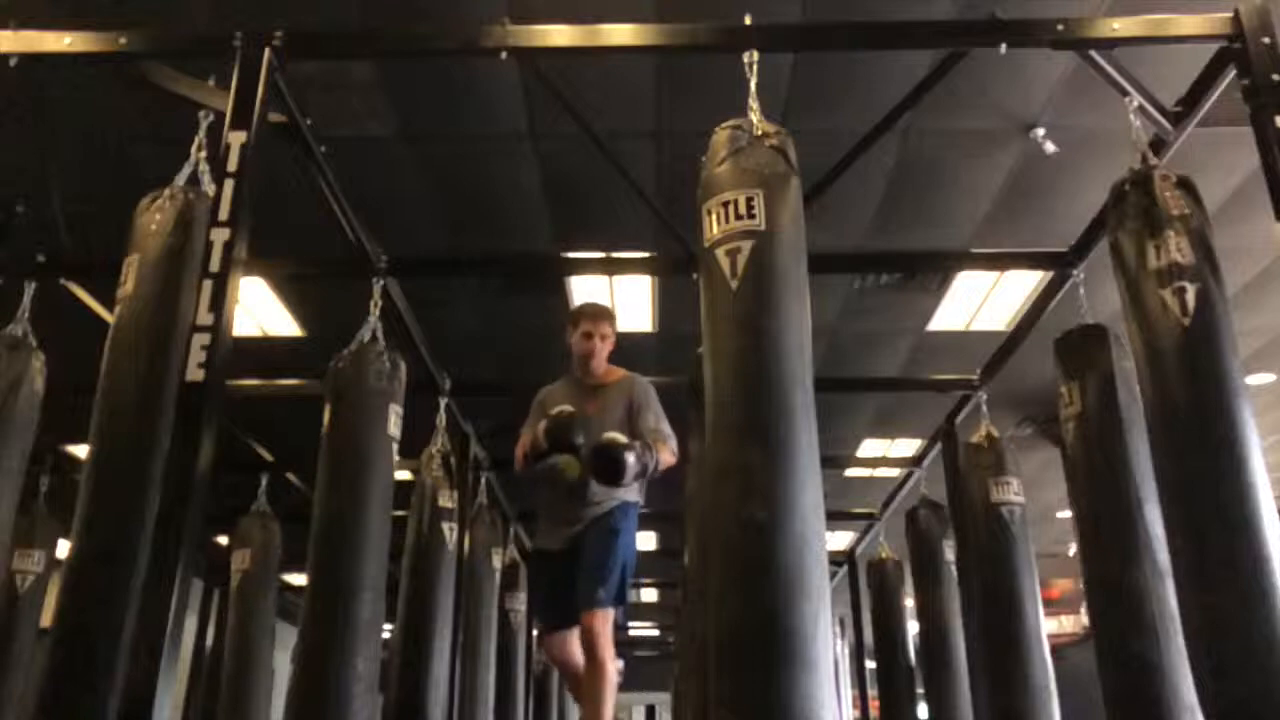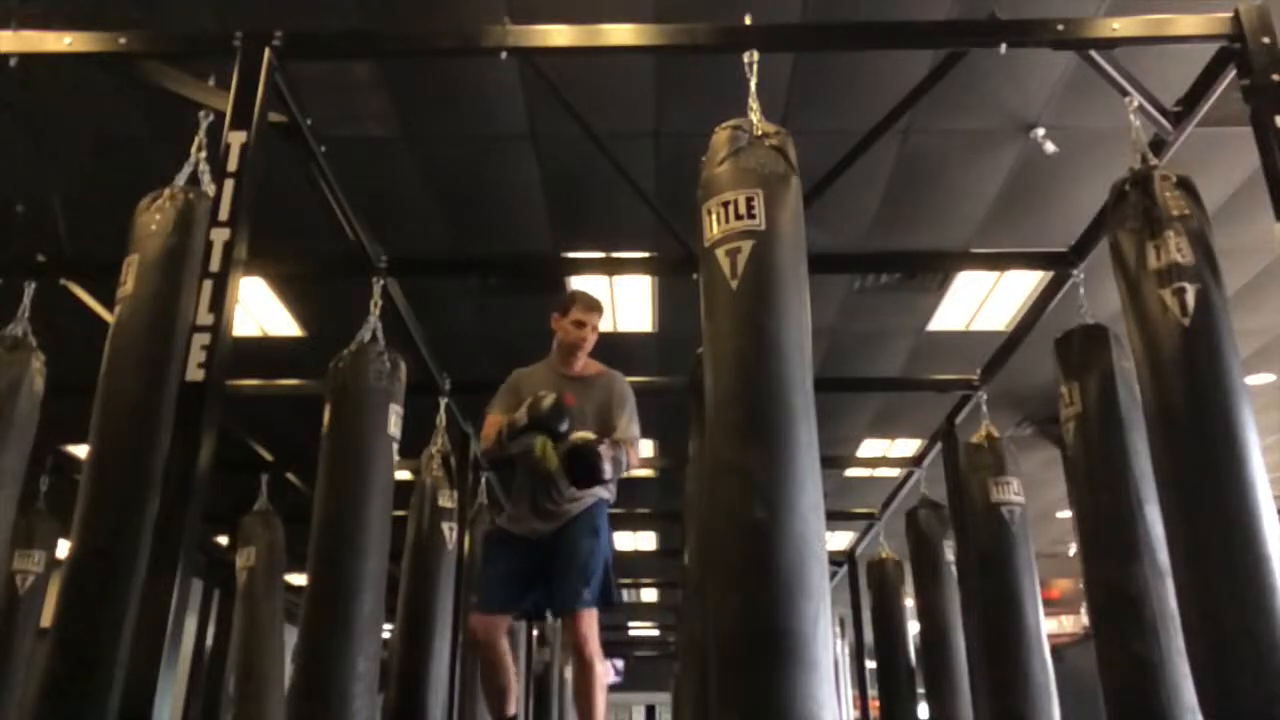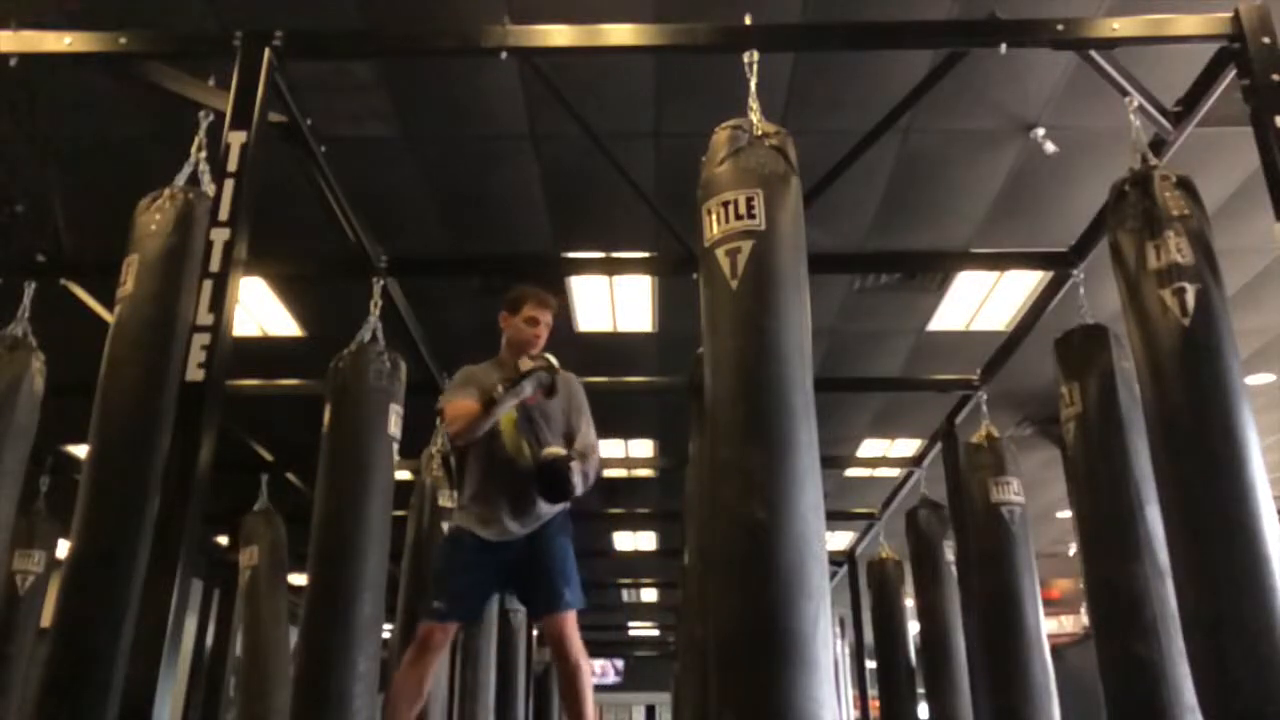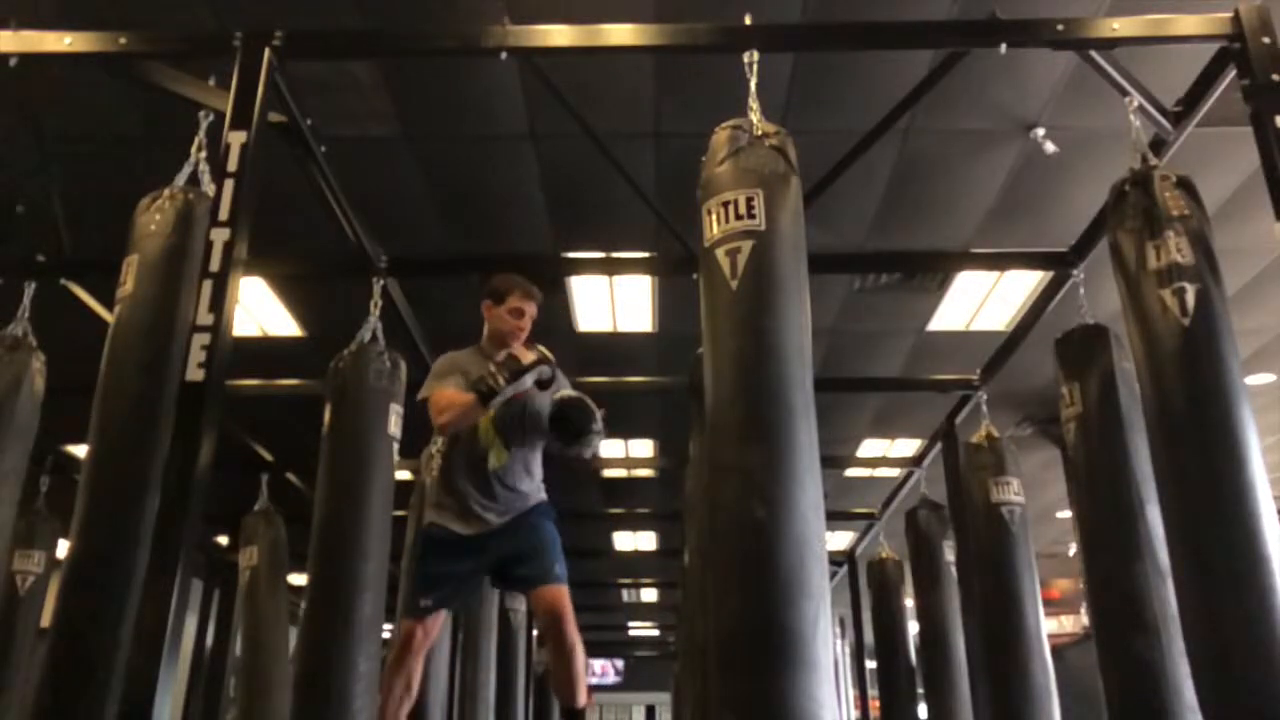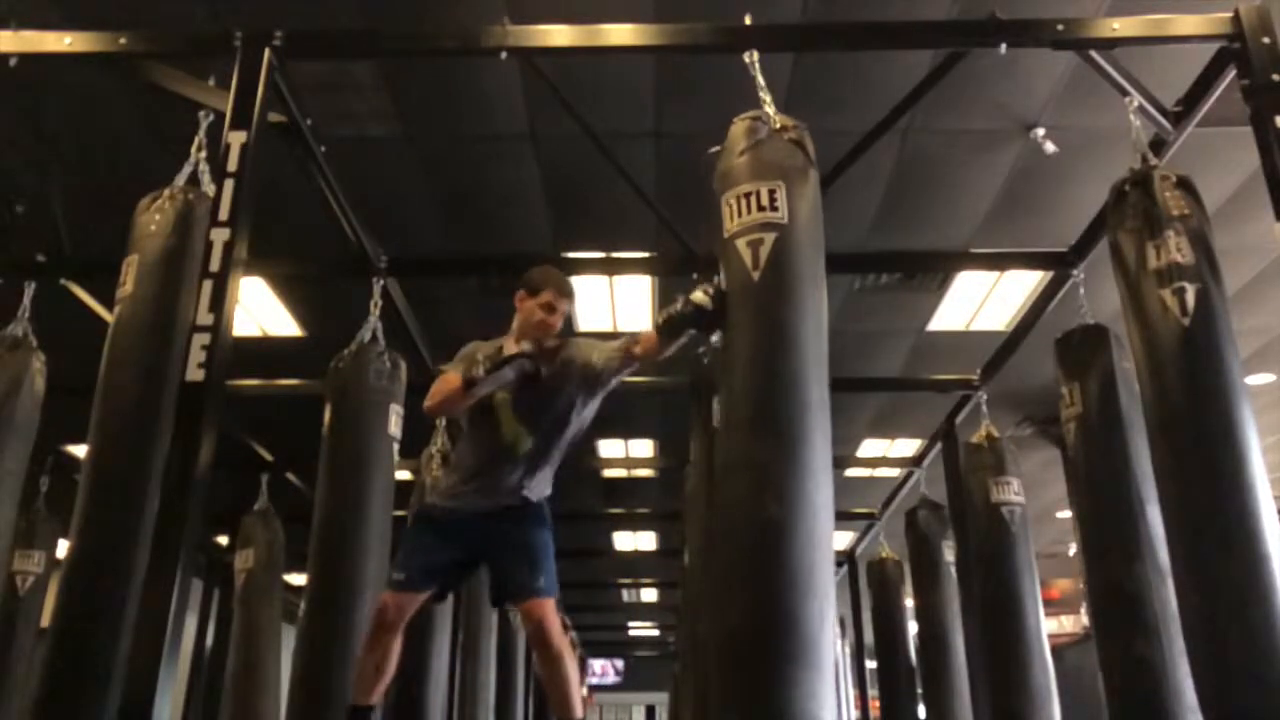
dt=0.4s
person 1, frame 1
left shoulder: (633, 388)
right shoulder: (549, 396)
left elbow: (668, 451)
right elbow: (520, 462)
left wrist: (636, 458)
right wrist: (542, 440)
left hip: (606, 516)
right hip: (553, 528)
left knee: (595, 630)
right knee: (556, 644)
person 1, frame 2
left shoulder: (612, 384)
right shoulder: (522, 381)
left elbow: (631, 449)
right elbow: (488, 444)
left wrist: (607, 458)
right wrist: (522, 424)
left hip: (578, 516)
right hip: (517, 519)
left knee: (581, 632)
right knee: (483, 626)
person 1, frame 3
left shoulder: (565, 385)
right shoulder: (473, 377)
left elbow: (589, 453)
right elbow: (456, 430)
left wrist: (574, 472)
right wrist: (509, 388)
left hip: (543, 524)
right hip: (478, 525)
left knee: (565, 638)
right knee: (430, 637)
person 1, frame 4
left shoulder: (544, 373)
right shoulder: (455, 364)
left elbow: (579, 437)
right elbow: (444, 418)
left wrist: (582, 422)
right wrist: (507, 380)
left hip: (521, 512)
right hip: (453, 519)
left knee: (558, 615)
right knee: (415, 635)
person 1, frame 5
left shoulder: (581, 358)
right shoulder: (478, 353)
left elbow: (648, 346)
right elbow: (434, 405)
left wrist: (691, 312)
right wrist: (492, 371)
left hip: (519, 508)
right hip: (452, 503)
left knee: (543, 624)
right knee: (390, 612)
